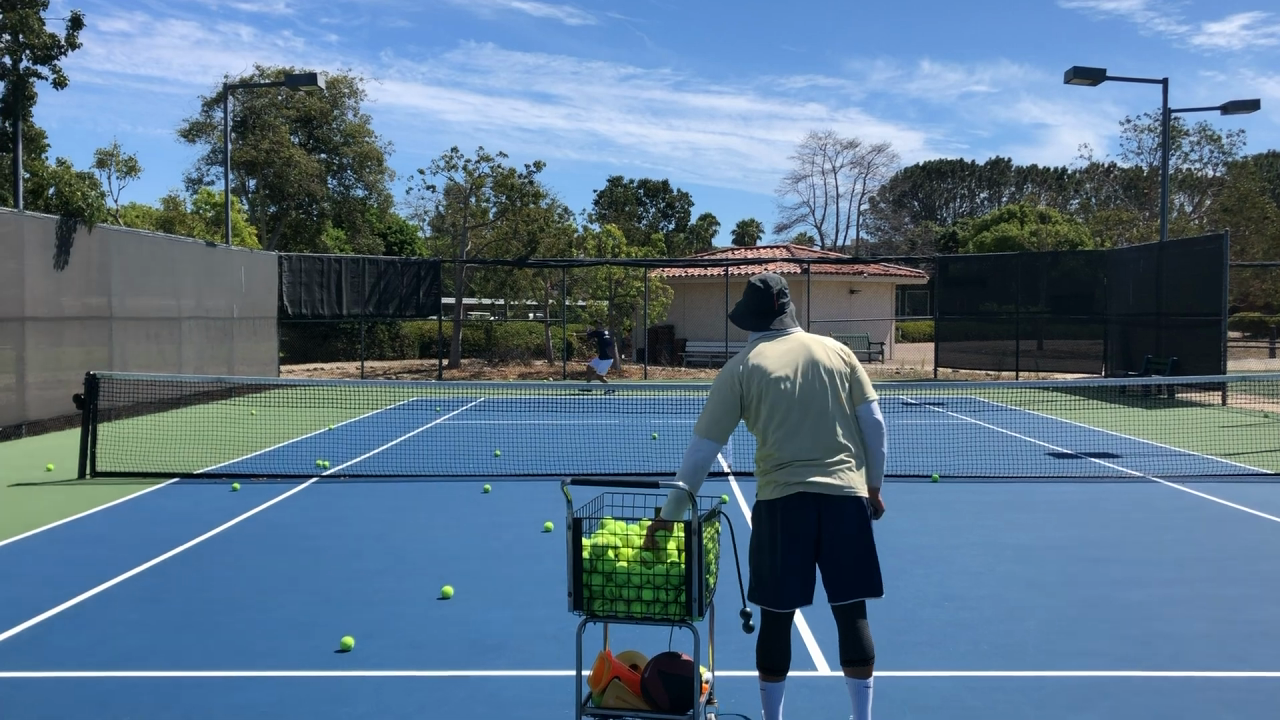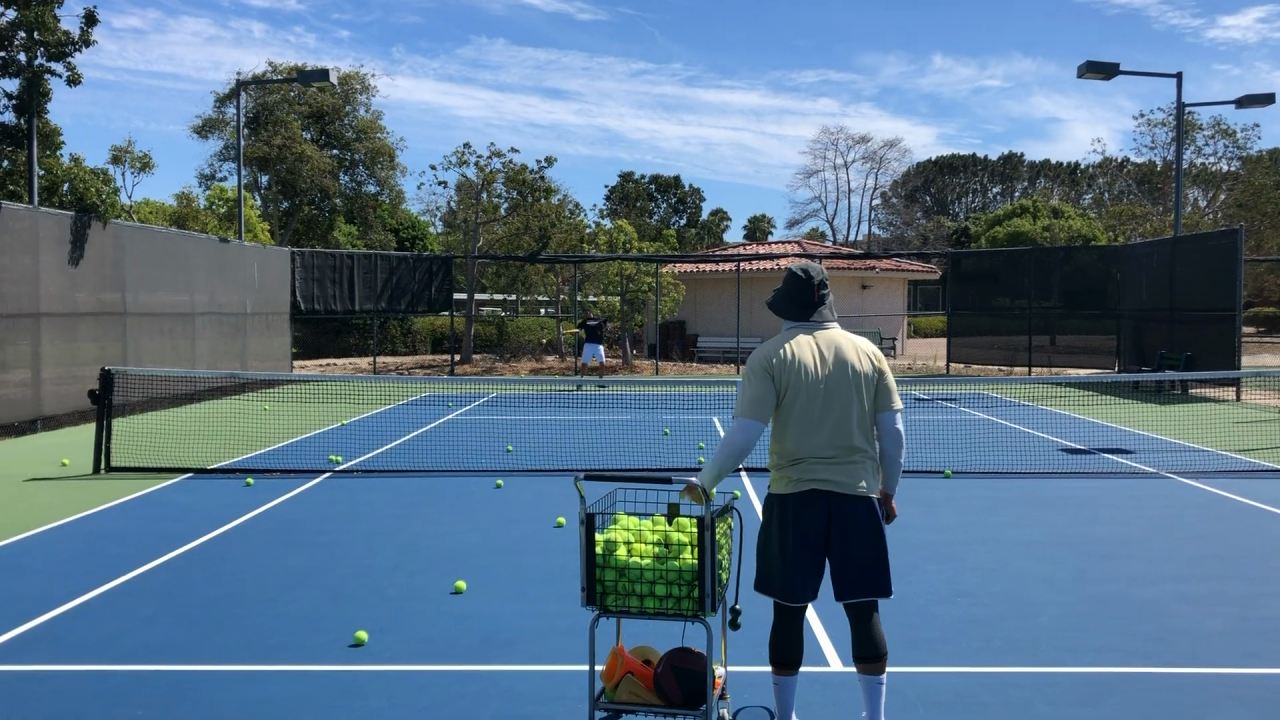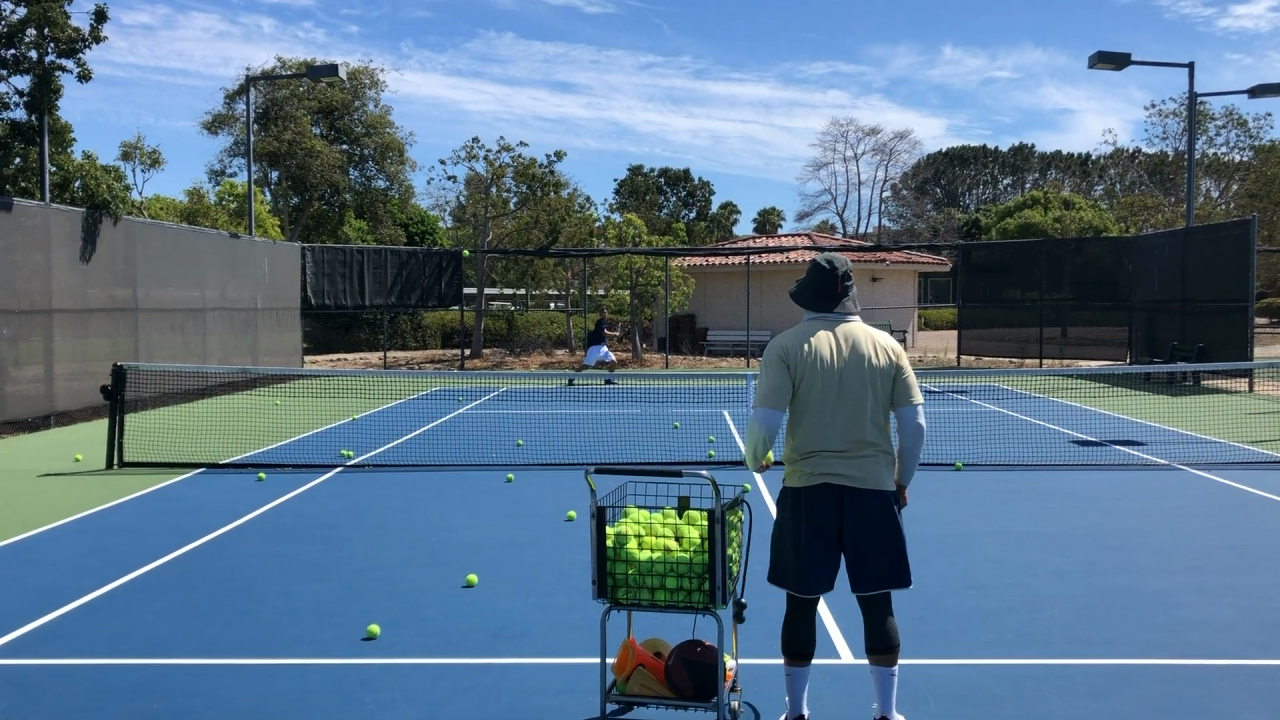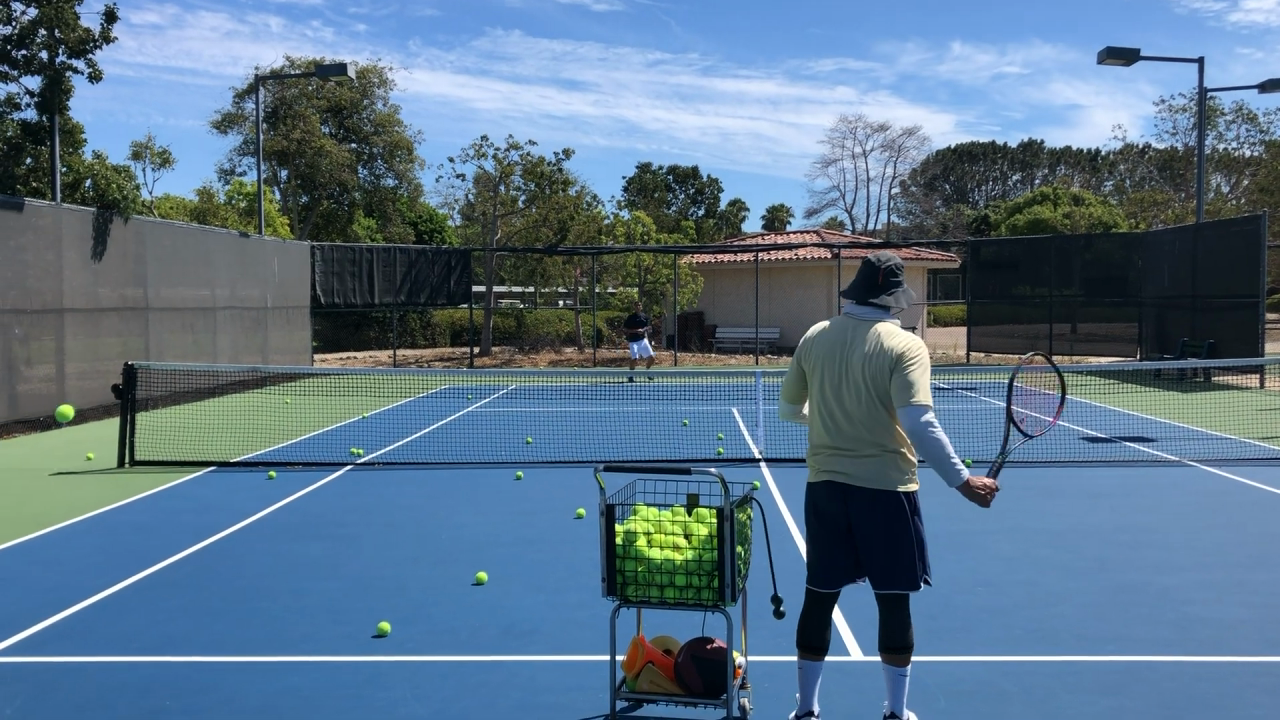
dt=0.4s
person 1, frame 1
left shoulder: (740, 368)
right shoulder: (836, 351)
left elbow: (701, 451)
right elbow: (874, 423)
left wrist: (668, 515)
right wrist: (873, 486)
left hip: (782, 502)
right hip: (846, 498)
left knee: (777, 616)
right knee: (852, 613)
person 1, frame 2
left shoulder: (770, 355)
right shoulder: (867, 351)
left elbow: (744, 434)
right elbow: (893, 432)
left wrist: (702, 484)
right wrist: (887, 492)
left hip: (793, 498)
right hip: (857, 497)
left knee: (788, 611)
right knee: (864, 611)
person 1, frame 3
left shoulder: (787, 345)
right shoulder: (886, 345)
left elbow: (764, 423)
right elbow: (914, 425)
left wrist: (755, 459)
right wrist: (901, 482)
left hip: (808, 490)
right hip: (873, 490)
left knee: (801, 604)
right knee: (877, 604)
person 1, frame 4
left shoulder: (814, 336)
right shoulder: (904, 345)
left elbow: (789, 409)
right elbow: (921, 425)
right wrist: (963, 480)
left hip: (824, 486)
right hip: (884, 489)
left knee: (819, 596)
right knee: (893, 601)
